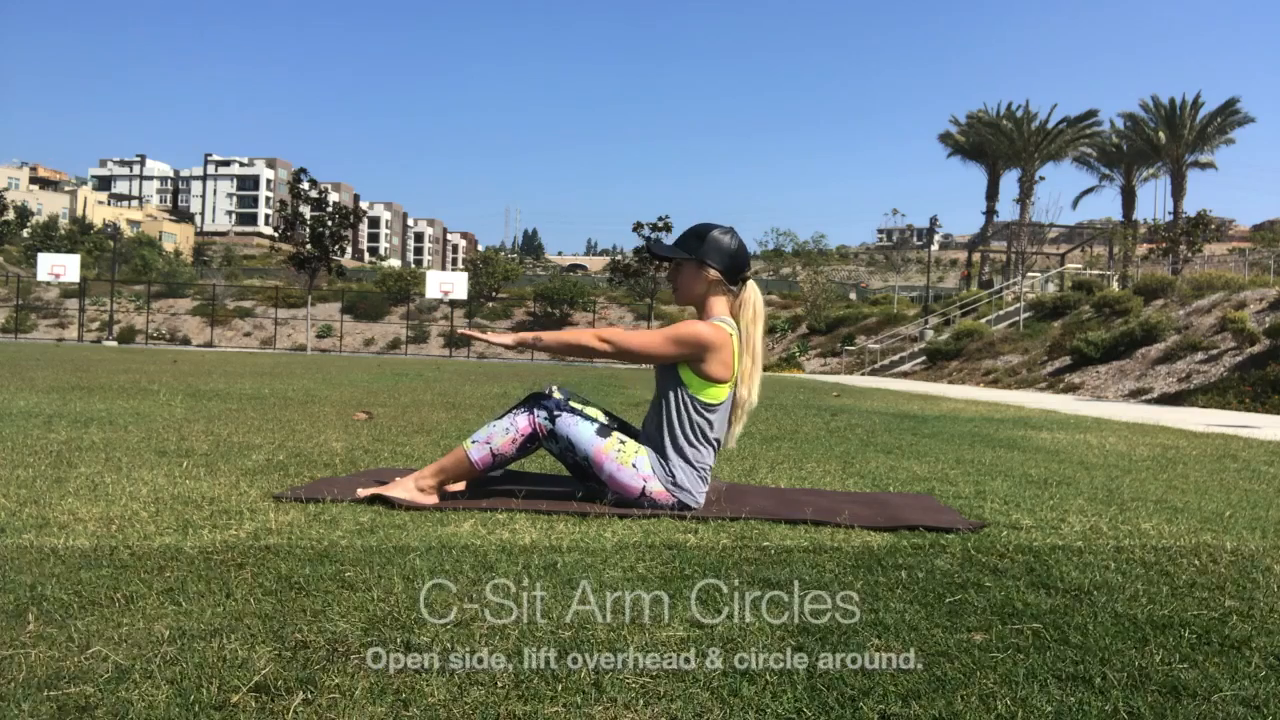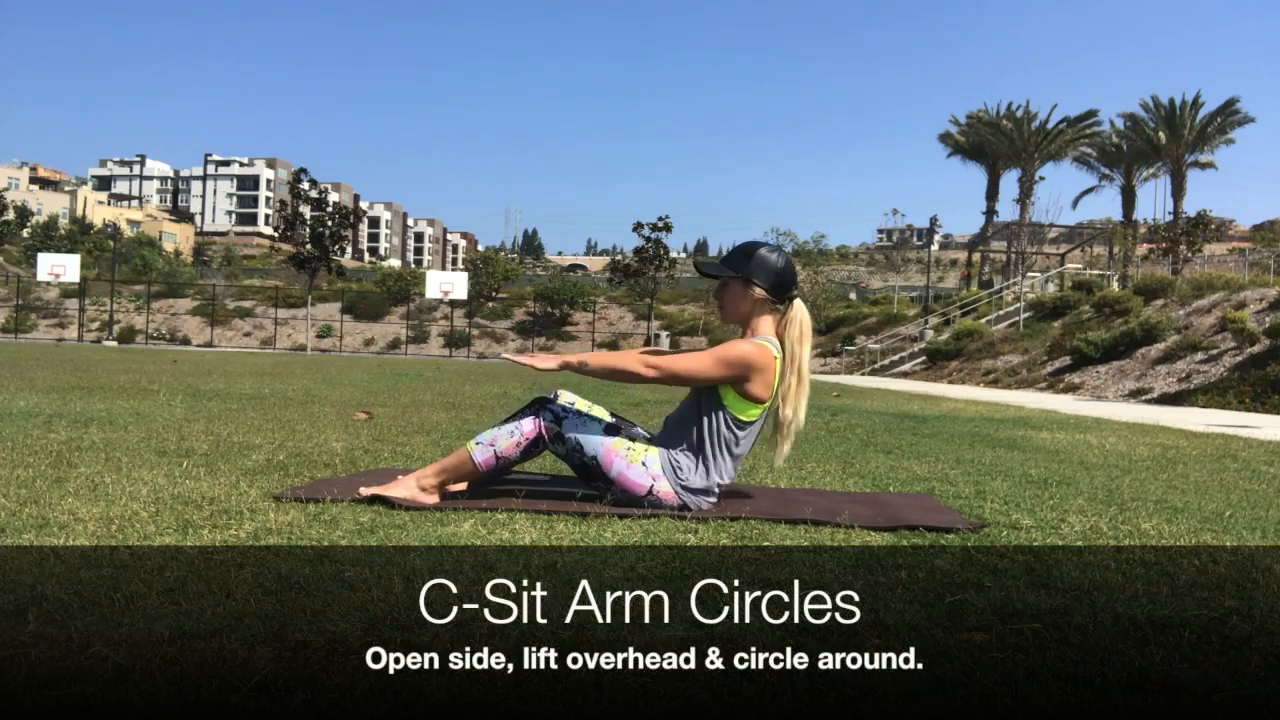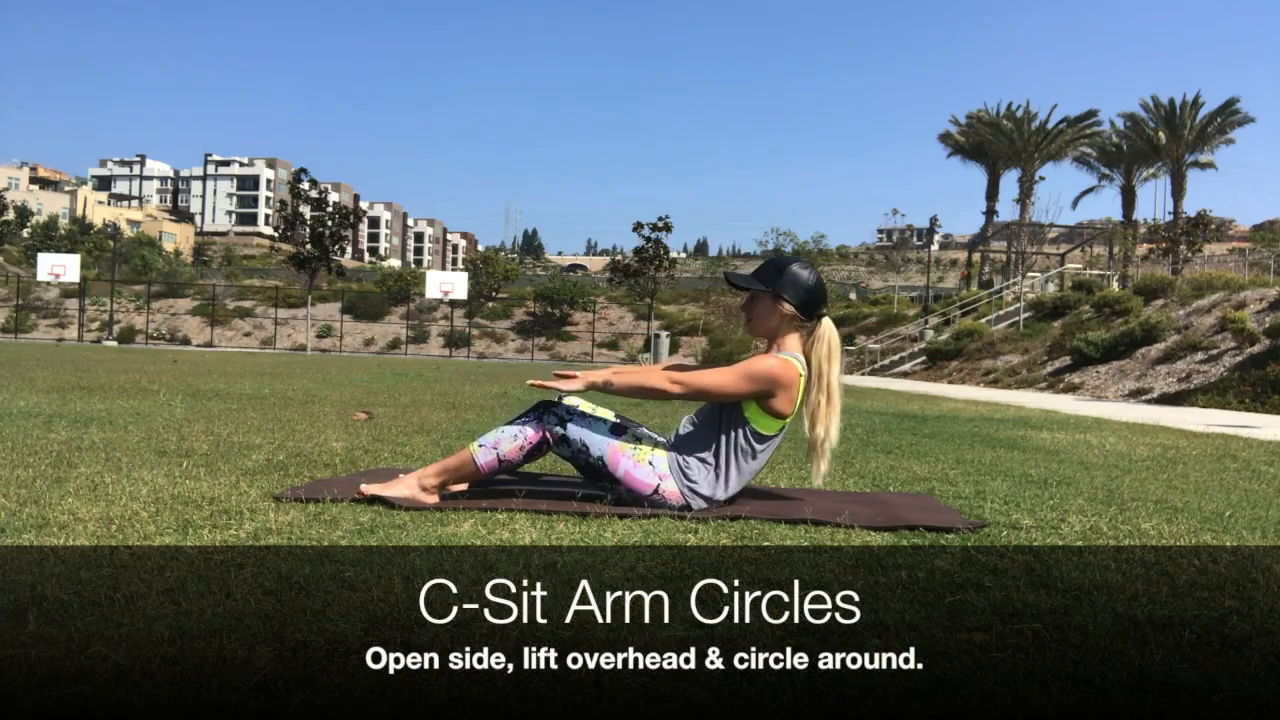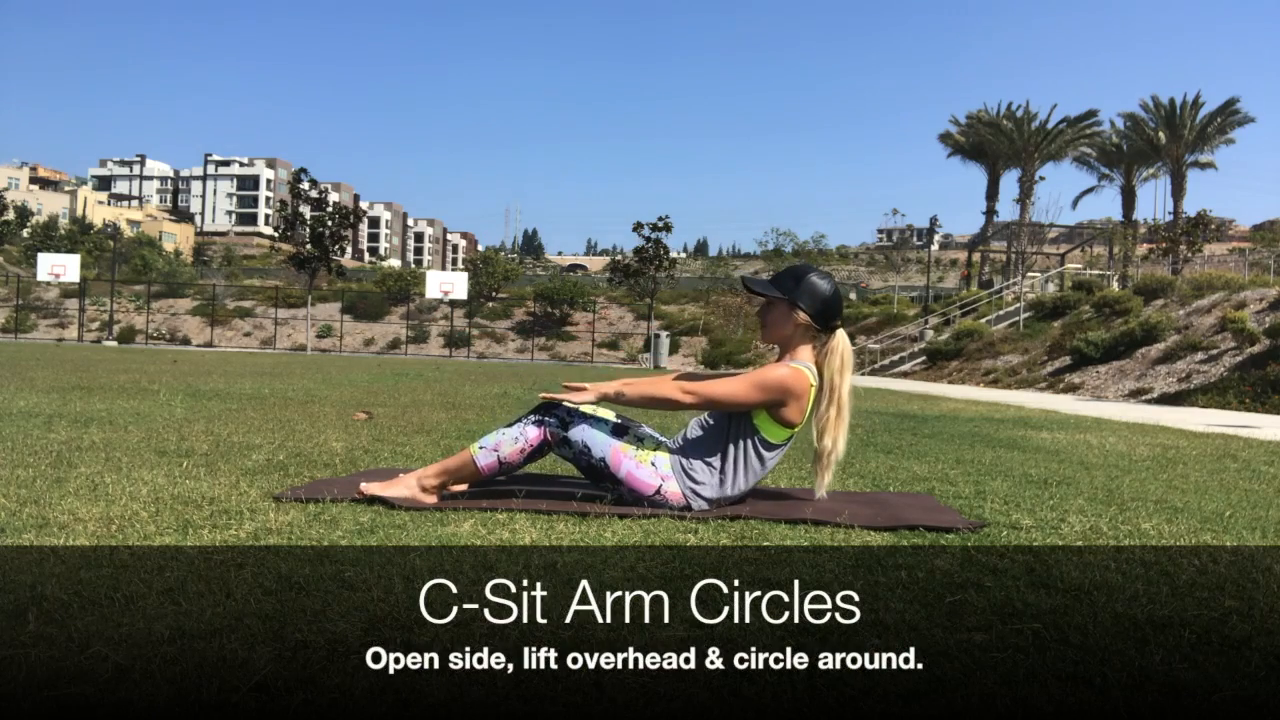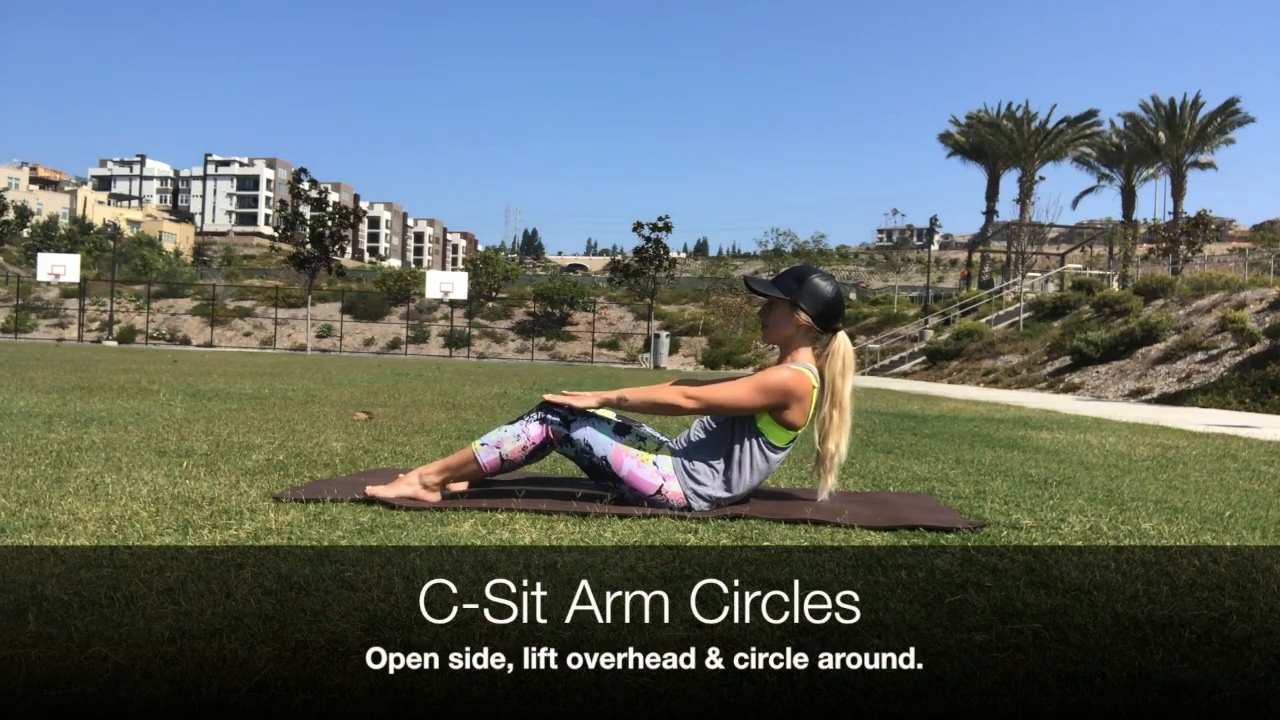
dt=0.3s
person 1, frame 1
left shoulder: (707, 336)
right shoulder: (718, 334)
left elbow: (605, 343)
right elbow: (618, 338)
left wrist: (521, 339)
right wrist: (529, 338)
left hip: (667, 486)
right hip: (661, 468)
left knee: (542, 415)
right knee: (552, 399)
left ankle: (425, 484)
right ankle: (455, 476)
person 1, frame 2
left shoulder: (750, 356)
right shoulder: (750, 352)
left elbow: (649, 369)
right elbow: (660, 356)
left wrist: (565, 361)
right wrist: (571, 359)
left hip: (675, 485)
right hip: (673, 468)
left knee: (548, 418)
right knee: (558, 404)
left ankle: (427, 482)
right ankle: (456, 476)
person 1, frame 3
left shoulder: (777, 370)
right shoulder: (774, 366)
left elbow: (673, 385)
right elbow: (680, 370)
left wrist: (594, 381)
right wrist: (598, 376)
left hip: (678, 486)
right hip: (676, 465)
left knee: (553, 421)
right knee: (561, 409)
left ankle: (427, 481)
right ankle: (455, 474)
person 1, frame 4
left shoulder: (788, 379)
right shoulder: (782, 373)
left elbow: (686, 395)
right elbow: (693, 379)
left wrist: (606, 391)
right wrist: (610, 386)
left hip: (681, 487)
right hip: (680, 465)
left knee: (555, 422)
right knee: (563, 415)
left ankle: (428, 481)
right ankle: (457, 474)
person 1, frame 5
left shoulder: (791, 381)
right shoulder: (786, 376)
left elbow: (688, 400)
right elbow: (693, 386)
left wrist: (606, 398)
right wrist: (607, 398)
left hip: (682, 488)
right hip: (681, 466)
left knee: (557, 420)
right knee: (564, 412)
left ankle: (428, 480)
right ankle: (457, 474)
